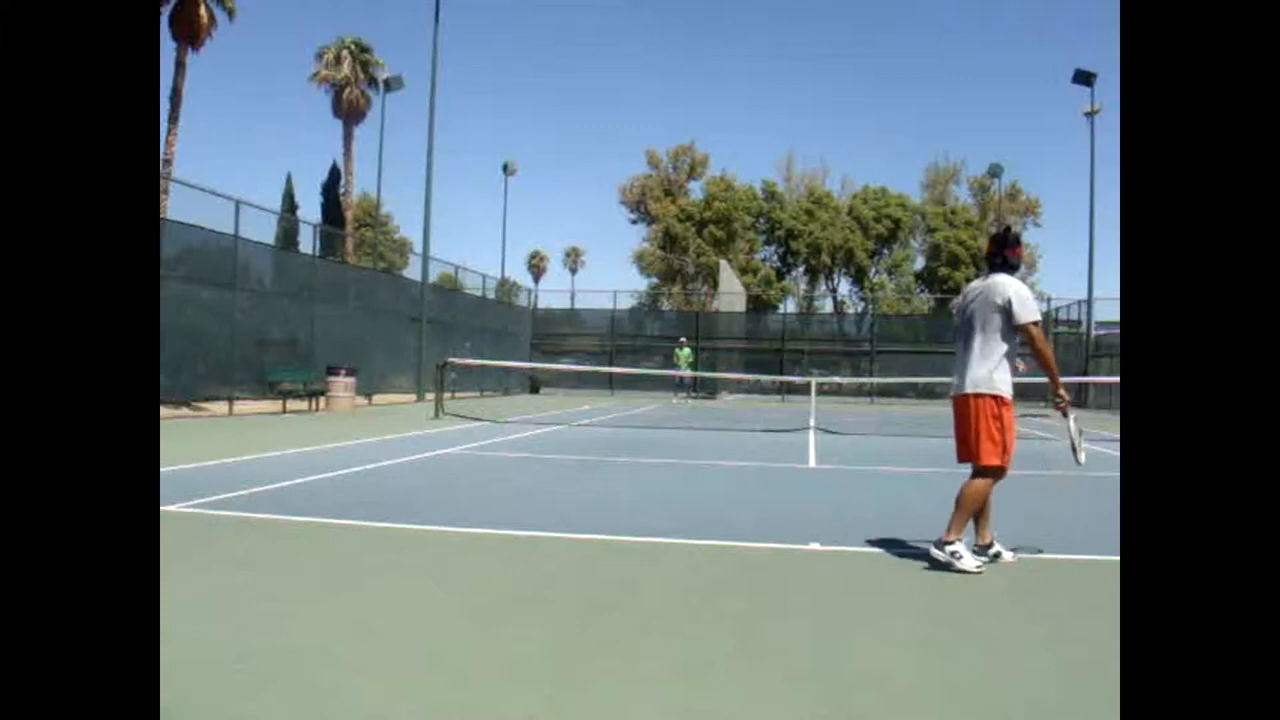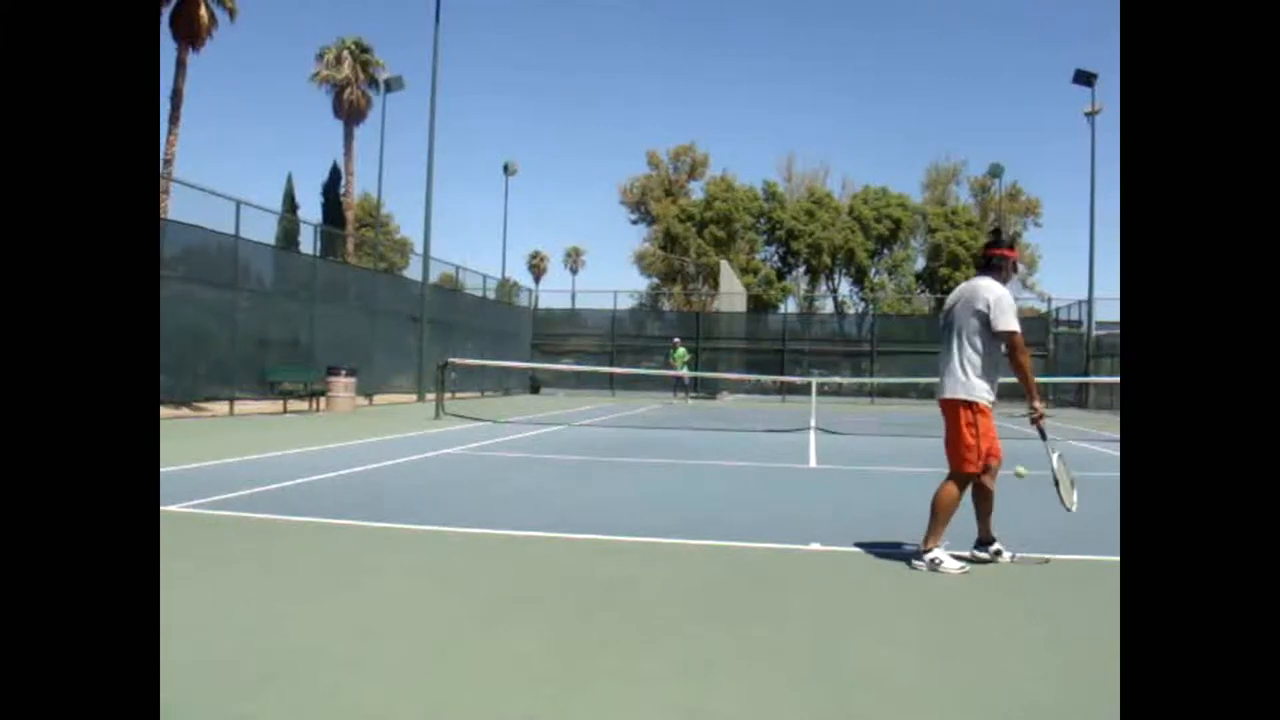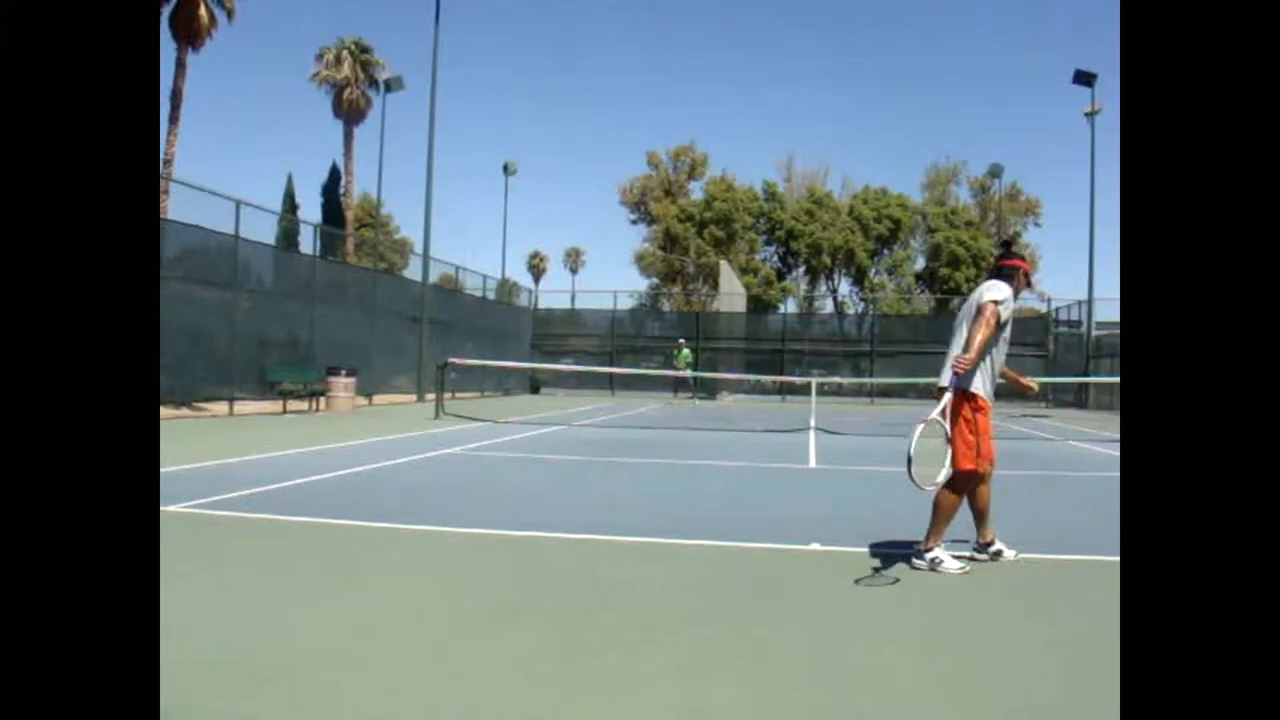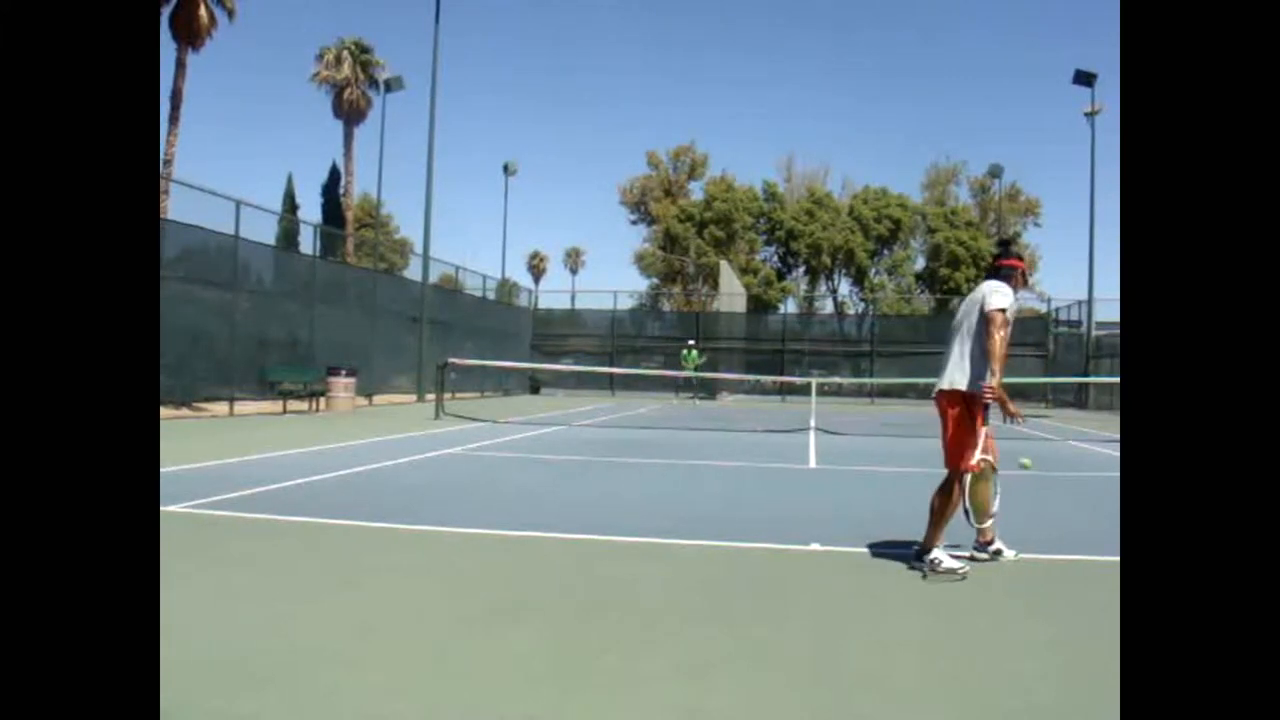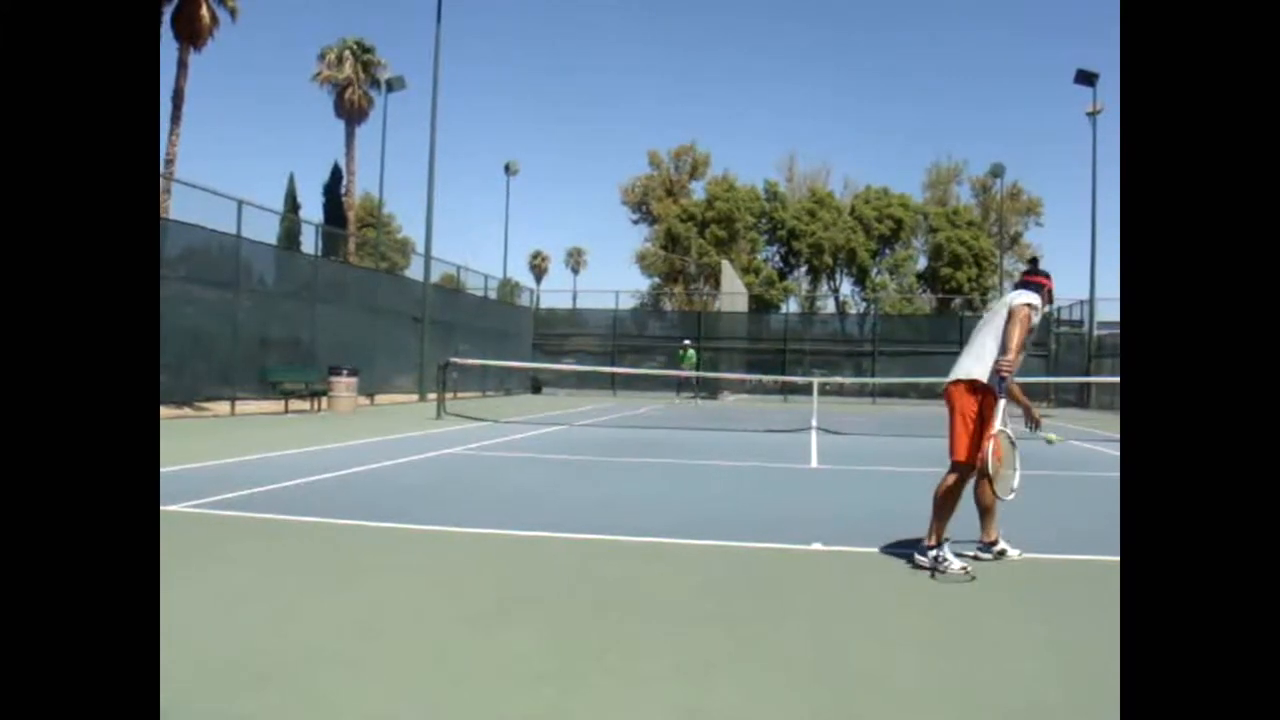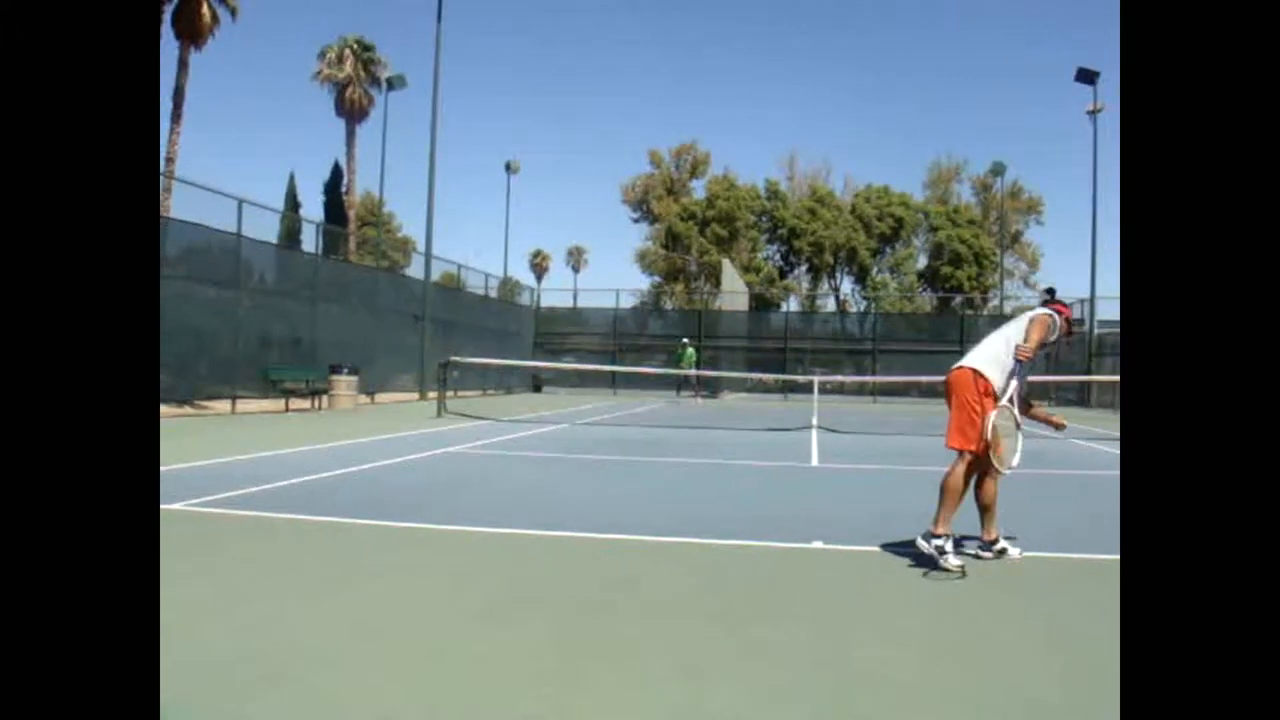
dt=0.5s
person 1, frame 1
left shoulder: (971, 289)
right shoulder: (1014, 289)
right elbow: (1037, 342)
right wrist: (1057, 385)
left hip: (964, 387)
right hip: (989, 389)
left knee: (983, 468)
right knee: (991, 469)
left ankle: (984, 543)
right ankle: (949, 541)
person 1, frame 2
left shoulder: (960, 292)
right shoulder: (998, 294)
right elbow: (1016, 352)
right wrist: (1033, 398)
left hip: (961, 391)
right hip: (970, 395)
left knee: (988, 466)
right knee: (962, 473)
left ankle: (986, 541)
right ankle: (929, 550)
person 1, frame 3
left shoulder: (987, 292)
right shoulder: (1000, 290)
right elbow: (987, 320)
left wrist: (1018, 380)
right wrist: (971, 353)
left hip: (971, 392)
right hip: (967, 391)
left knee: (982, 469)
right knee: (966, 471)
left ankle: (986, 542)
right ankle: (929, 549)
person 1, frame 4
left shoulder: (980, 294)
right shoulder: (1000, 291)
right elbow: (997, 331)
left wrist: (1004, 402)
right wrist: (995, 380)
left hip: (968, 392)
right hip: (961, 392)
right knee: (960, 472)
left ankle: (985, 541)
right ankle: (927, 550)
person 1, frame 5
left shoulder: (1006, 304)
right shoulder: (1030, 298)
left elbow: (1001, 375)
right elbow: (1020, 322)
left wrist: (1027, 405)
right wrist: (1012, 356)
left hip: (977, 387)
right hip: (972, 386)
right knee: (964, 467)
left ankle: (990, 541)
right ankle: (931, 546)
person 1, frame 6
right shoulder: (1047, 316)
left elbow: (1019, 402)
right elbow: (1038, 329)
left wrist: (1049, 419)
right wrist: (1029, 349)
left hip: (977, 384)
right hip: (973, 378)
left knee: (989, 462)
right knee: (971, 457)
left ankle: (990, 539)
right ankle: (937, 535)
